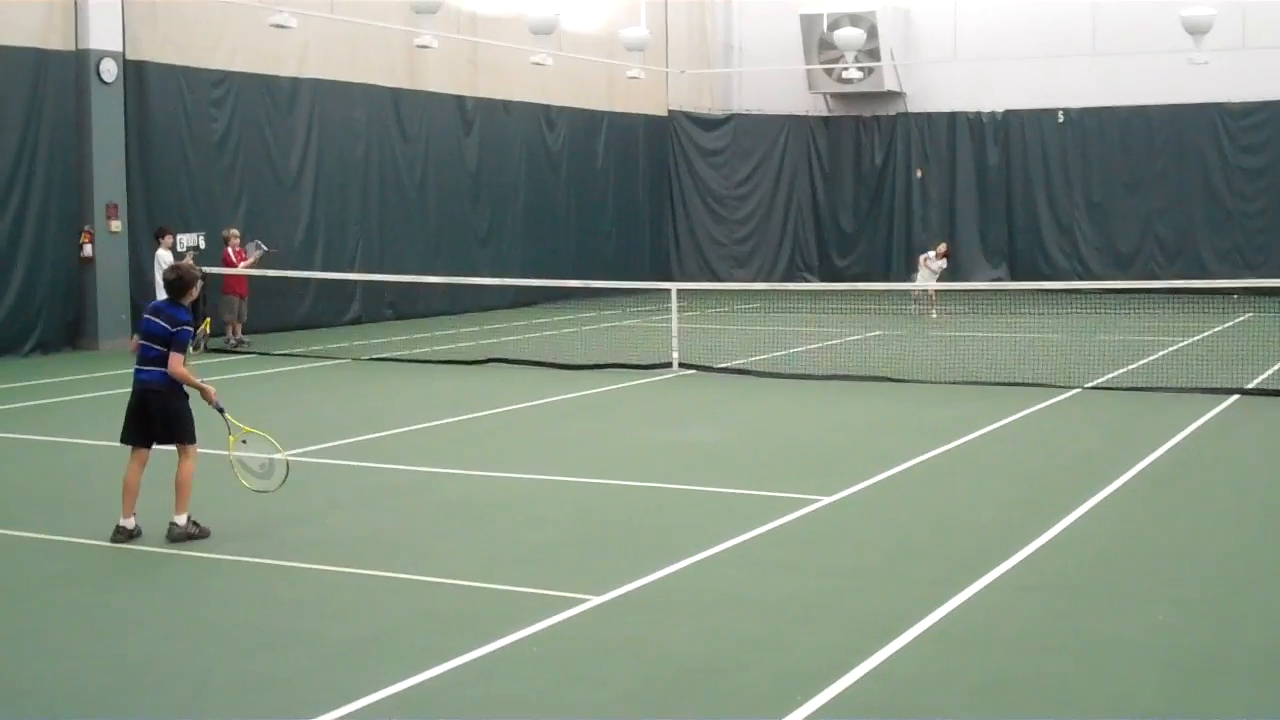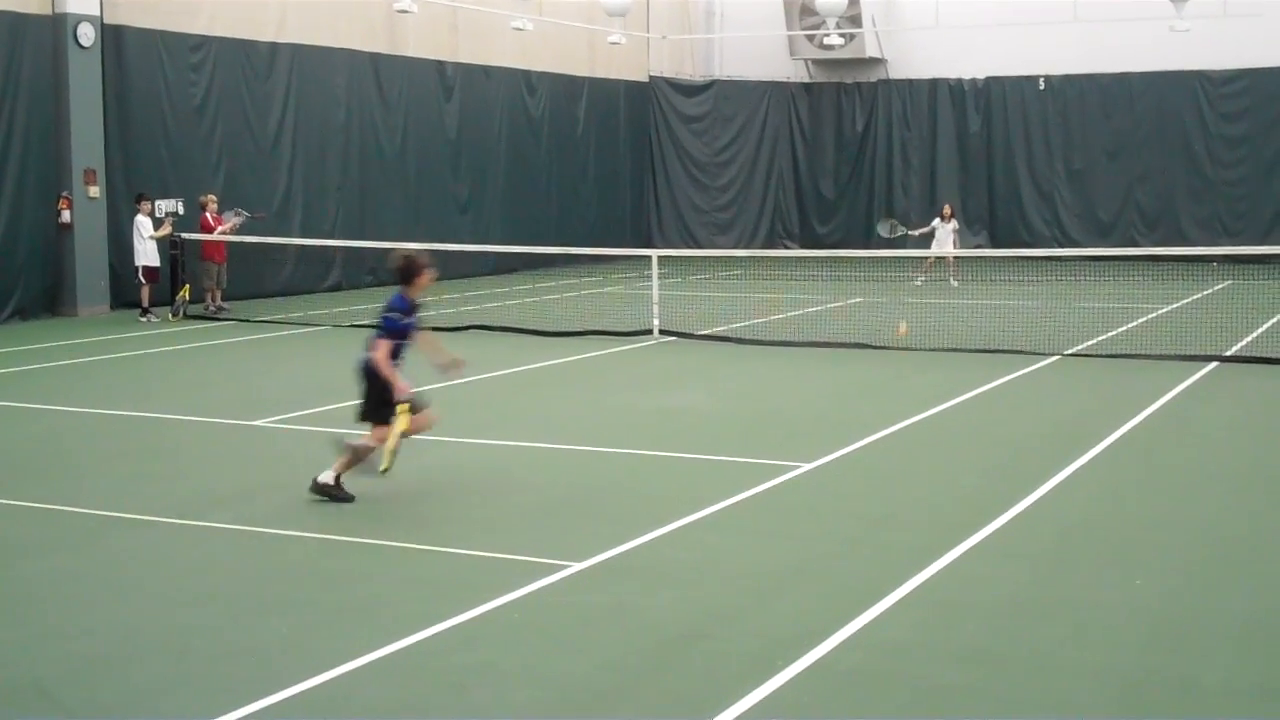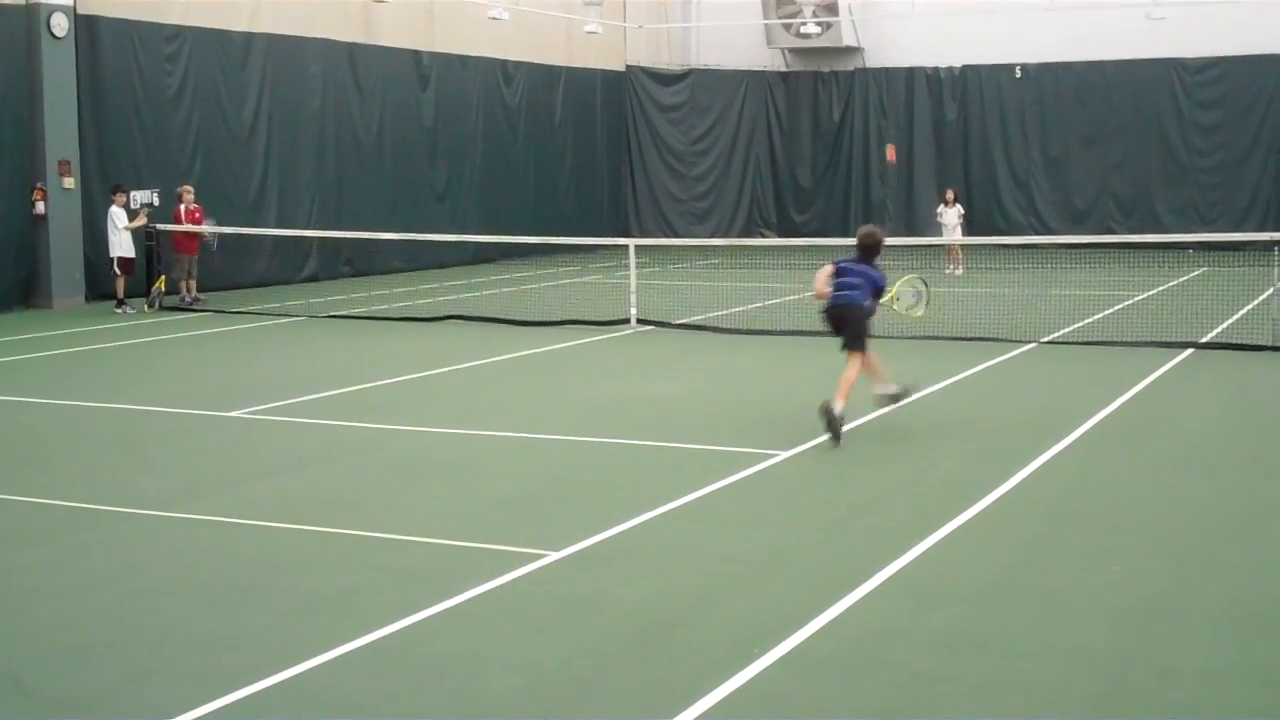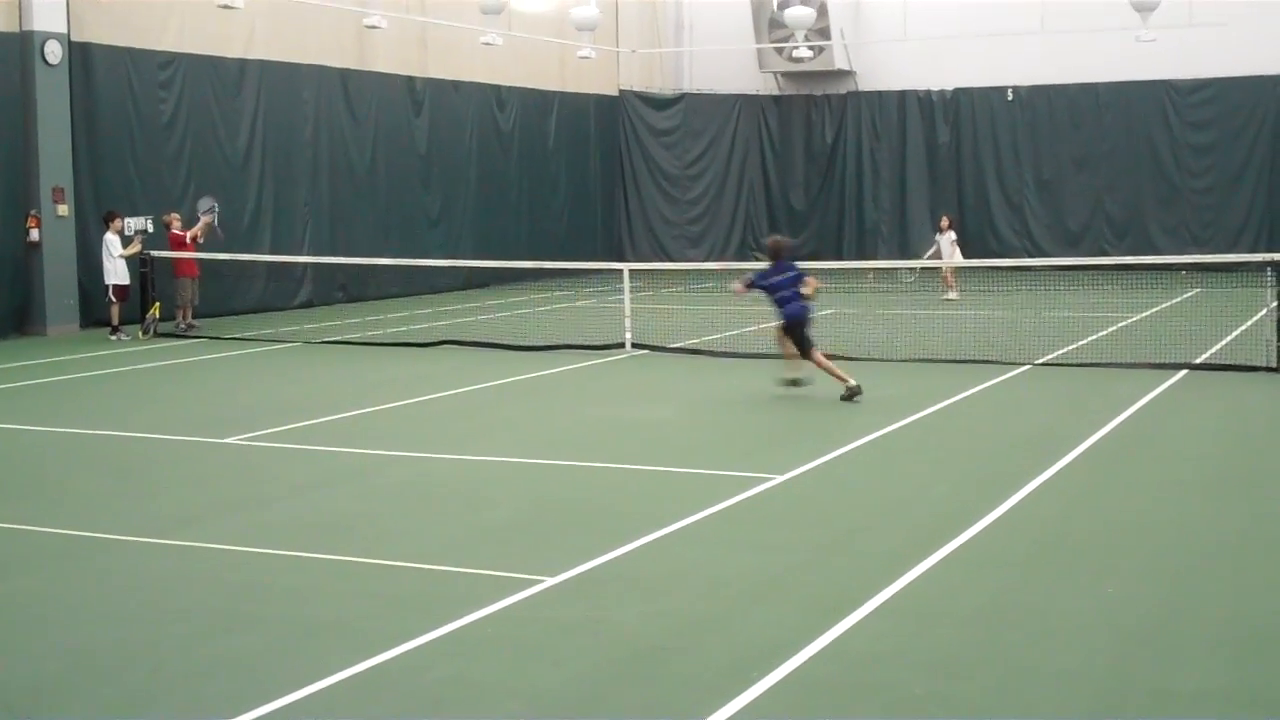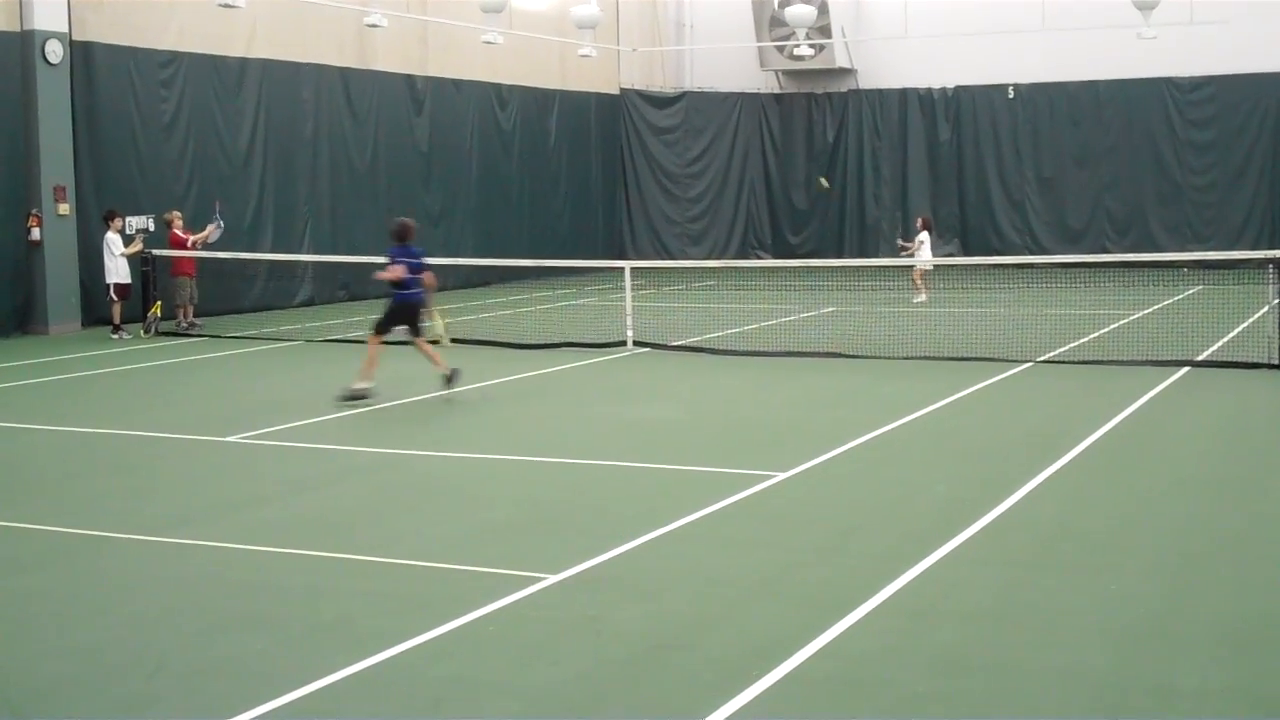
dt=1s
person 1, frame 1
left shoulder: (153, 308)
right shoulder: (183, 321)
left elbow: (135, 347)
right elbow: (175, 370)
right wrist: (203, 388)
left hip: (141, 387)
right hip: (167, 391)
left knee: (138, 458)
right knee: (187, 453)
left ankle: (126, 524)
right ankle: (180, 522)
person 1, frame 2
left shoulder: (410, 304)
right shoulder: (396, 311)
left elbow: (418, 336)
right elbow: (378, 355)
left wrist: (442, 357)
right wrist: (396, 384)
left hip: (384, 373)
right hip: (378, 372)
left knee: (382, 434)
right knee: (422, 421)
left ankle: (328, 479)
right ankle: (363, 444)
person 1, frame 3
left shoulder: (843, 263)
right shoulder: (879, 275)
left elbow: (826, 271)
right elbow: (873, 306)
left wrist: (819, 286)
left hip: (833, 311)
right hip: (854, 312)
left knee: (863, 351)
right knee: (855, 362)
left ankle: (886, 389)
right ankle: (835, 409)
person 1, frame 4
left shoulder: (762, 276)
right shoulder: (793, 268)
left elbow: (738, 288)
right elbow: (813, 284)
left wrist: (746, 282)
right wrist: (807, 293)
left hip: (792, 319)
right hip: (803, 314)
left knee: (813, 356)
right knee: (781, 333)
left ankle: (851, 384)
right ankle: (794, 376)
person 1, frame 5
left shoulder: (393, 253)
right shoulder: (417, 254)
left elbow: (399, 274)
right elbow: (430, 281)
left wrist: (383, 275)
right wrist: (427, 300)
left hip: (399, 303)
right hip: (416, 303)
left knee: (374, 340)
right knee: (419, 341)
left ankle: (361, 387)
right ankle: (446, 371)
